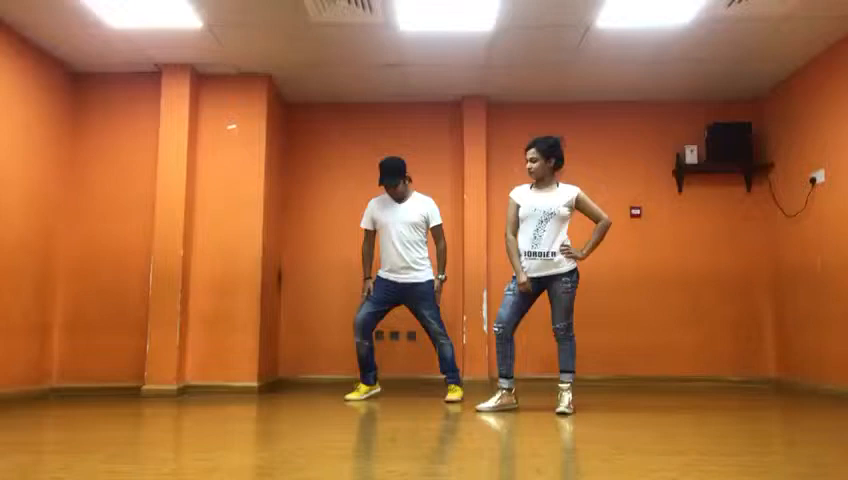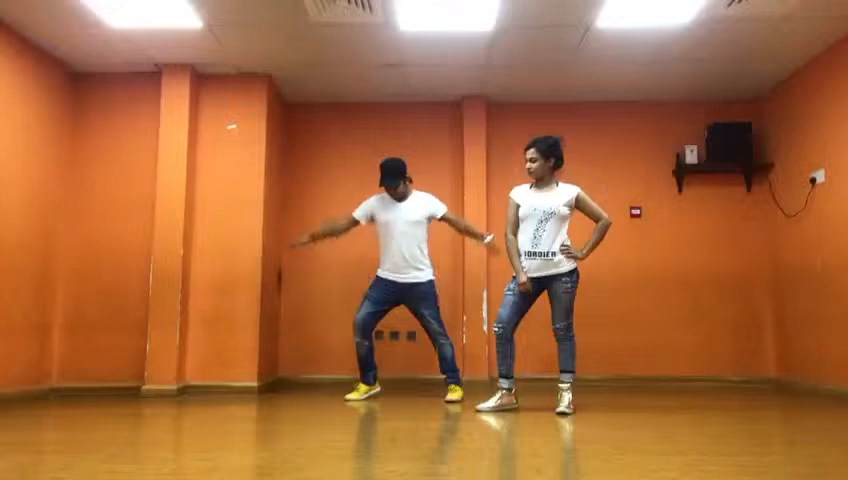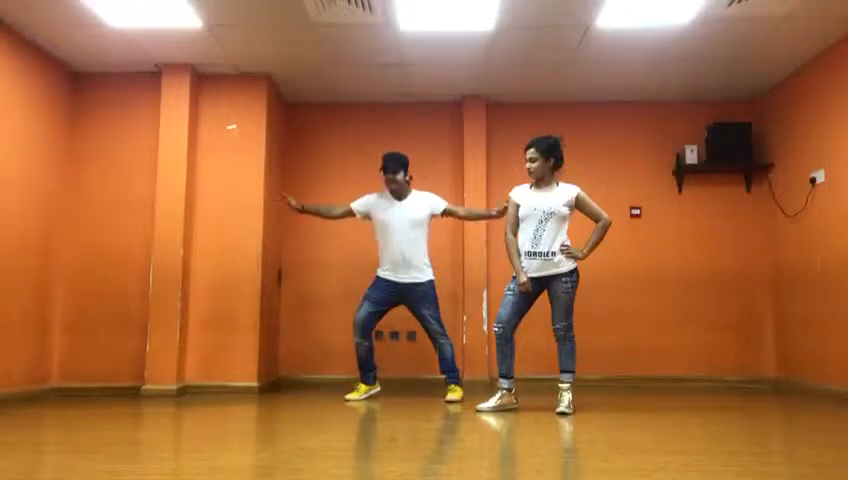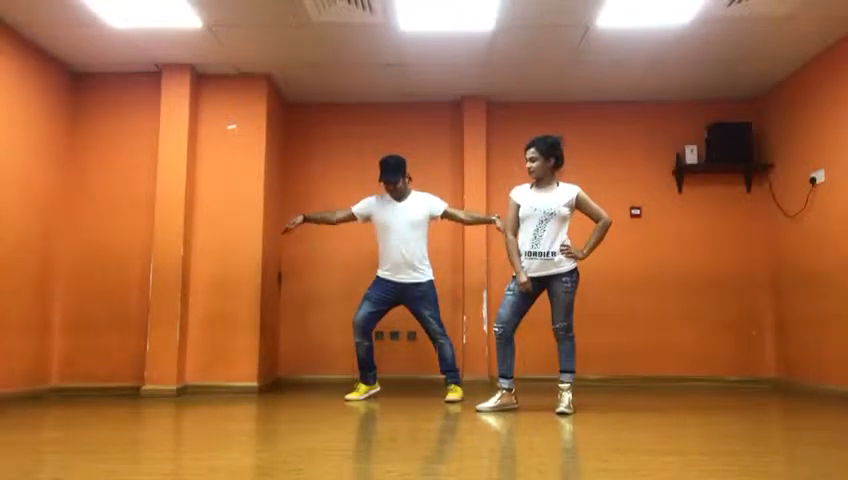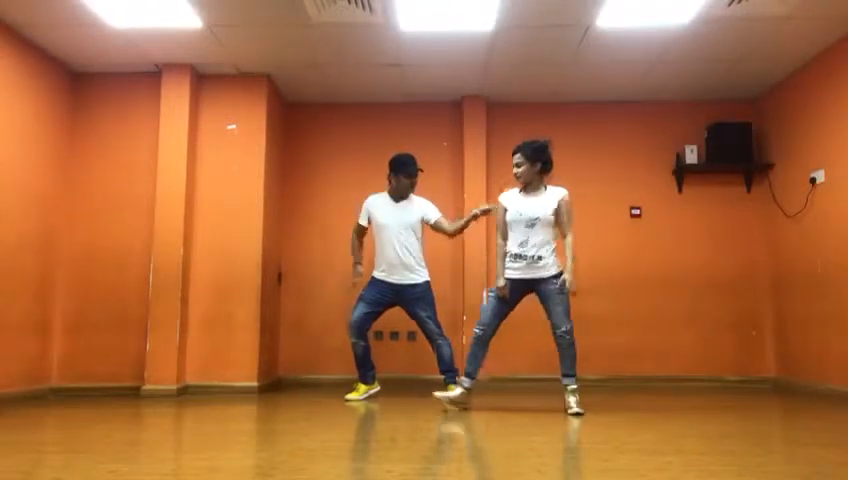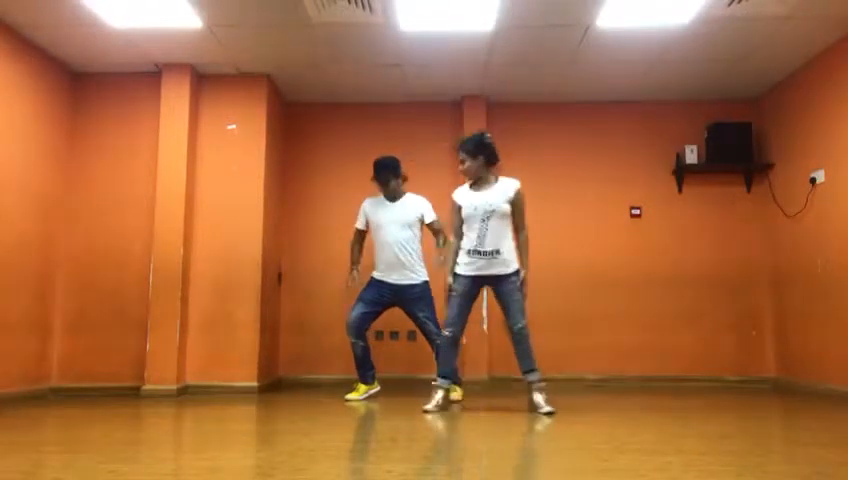
dt=0.4s
person 1, frame 1
left shoulder: (570, 193)
right shoulder: (518, 193)
left elbow: (604, 221)
right elbow: (510, 235)
left wrist: (584, 252)
right wrist: (519, 273)
left hip: (561, 273)
right hip: (527, 274)
left knee: (563, 331)
right knee: (502, 327)
left ankle: (565, 394)
right ankle: (506, 393)
person 1, frame 2
left shoulder: (570, 193)
right shoulder: (519, 193)
left elbow: (604, 220)
right elbow: (510, 235)
left wrist: (584, 252)
right wrist: (519, 273)
left hip: (561, 272)
right hip: (527, 273)
left knee: (563, 331)
right knee: (502, 327)
left ankle: (566, 393)
right ankle: (506, 393)
person 1, frame 3
left shoulder: (570, 192)
right shoulder: (518, 193)
left elbow: (604, 220)
right elbow: (510, 235)
left wrist: (584, 252)
right wrist: (519, 273)
left hip: (561, 272)
right hip: (527, 273)
left knee: (563, 331)
right knee: (502, 327)
left ankle: (566, 393)
right ankle: (506, 393)
person 1, frame 4
left shoulder: (571, 192)
right shoulder: (518, 193)
left elbow: (604, 220)
right elbow: (510, 235)
left wrist: (584, 252)
right wrist: (519, 273)
left hip: (561, 272)
right hip: (527, 273)
left knee: (563, 331)
right knee: (502, 327)
left ankle: (566, 393)
right ankle: (506, 393)
person 1, frame 5
left shoulder: (559, 196)
right shoulder: (507, 198)
left elbow: (567, 235)
right elbow: (501, 239)
left wrist: (568, 271)
right wrist: (499, 277)
left hip: (548, 275)
right hip: (512, 275)
left knee: (564, 332)
right knee: (483, 330)
left ankle: (571, 393)
right ankle: (464, 389)
person 1, frame 6
left shoulder: (511, 188)
right shoulder: (460, 194)
left elbow: (521, 230)
right elbow: (456, 236)
left wrist: (525, 268)
right wrist: (449, 273)
left hip: (505, 270)
right hip: (467, 272)
left knee: (519, 329)
right knee: (451, 331)
left ankle: (536, 392)
right ankle: (442, 391)
person 2, frame 1
left shoulder: (426, 204)
right shoulder: (375, 205)
left elbow: (440, 241)
right elbow: (368, 242)
left wrist: (440, 276)
right wrist: (367, 277)
left hip: (420, 282)
right hip: (386, 280)
left knee: (437, 332)
right knee: (361, 324)
left ankle: (454, 384)
right ankle: (368, 383)
person 2, frame 2
left shoulder: (426, 201)
right shoulder: (374, 203)
left elbow: (455, 222)
right elbow: (345, 224)
left wrist: (483, 238)
right wrist: (312, 237)
left hip: (420, 281)
right hip: (386, 280)
left knee: (437, 332)
right knee: (361, 324)
left ankle: (454, 384)
right ankle: (368, 382)
person 2, frame 3
left shoulder: (426, 200)
right shoulder: (373, 201)
left elbow: (460, 212)
right elbow: (336, 211)
left wrist: (491, 213)
right wrist: (302, 208)
left hip: (420, 281)
right hip: (386, 280)
left knee: (437, 332)
right knee: (360, 323)
left ankle: (454, 384)
right ankle: (368, 382)
person 2, frame 4
left shoulder: (426, 201)
right shoulder: (373, 204)
left elbow: (461, 216)
right elbow: (337, 217)
left wrist: (491, 219)
right wrist: (305, 217)
left hip: (420, 282)
right hip: (386, 280)
left knee: (437, 333)
right knee: (360, 324)
left ankle: (454, 384)
right ankle: (368, 382)
person 2, frame 5
left shoulder: (421, 205)
right shoulder: (372, 203)
left elbow: (450, 230)
right elbow: (358, 234)
left wrist: (473, 216)
right wrist: (357, 262)
left hip: (415, 283)
right hip: (381, 281)
left knee: (435, 334)
right knee: (356, 324)
left ankle: (452, 383)
right ankle: (367, 382)
person 2, frame 6
left shoulder: (419, 203)
right shoulder: (369, 205)
left elbow: (440, 232)
right elbow: (358, 239)
left wrist: (442, 248)
right wrist: (354, 267)
left hip: (414, 283)
right hip: (380, 282)
left knee: (434, 333)
right knee: (354, 324)
left ankle: (453, 384)
right ankle: (367, 382)
